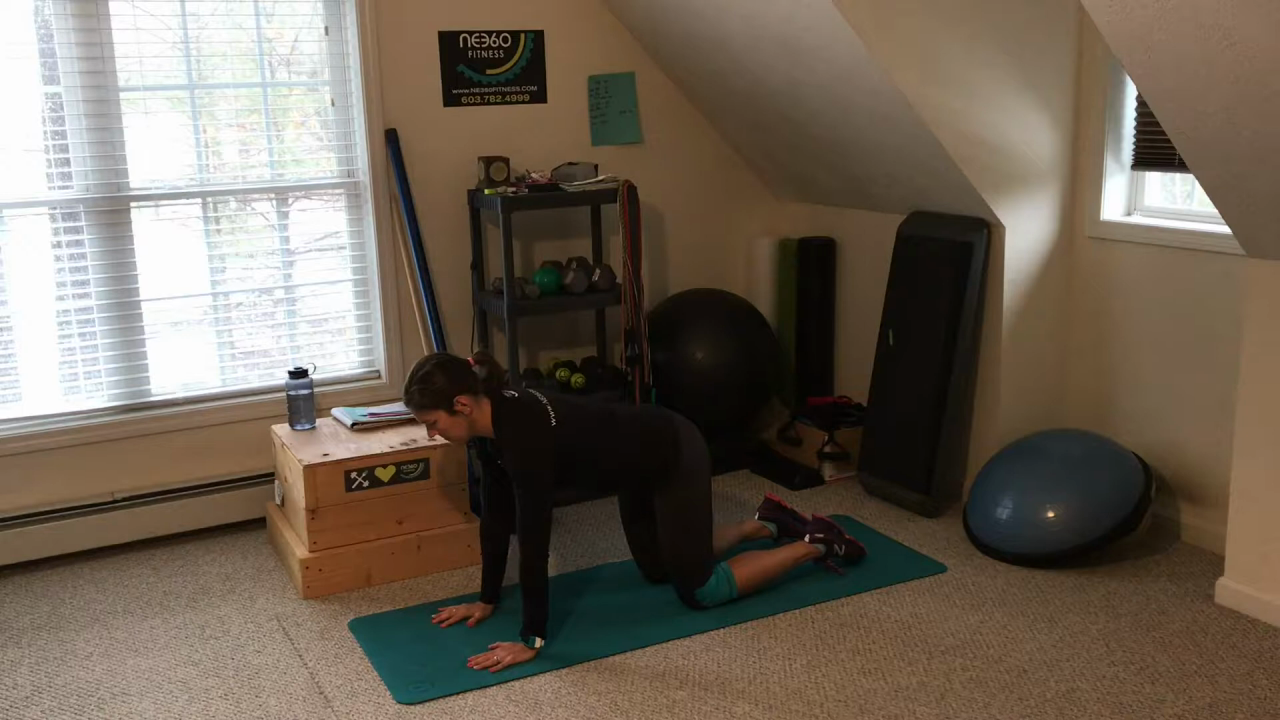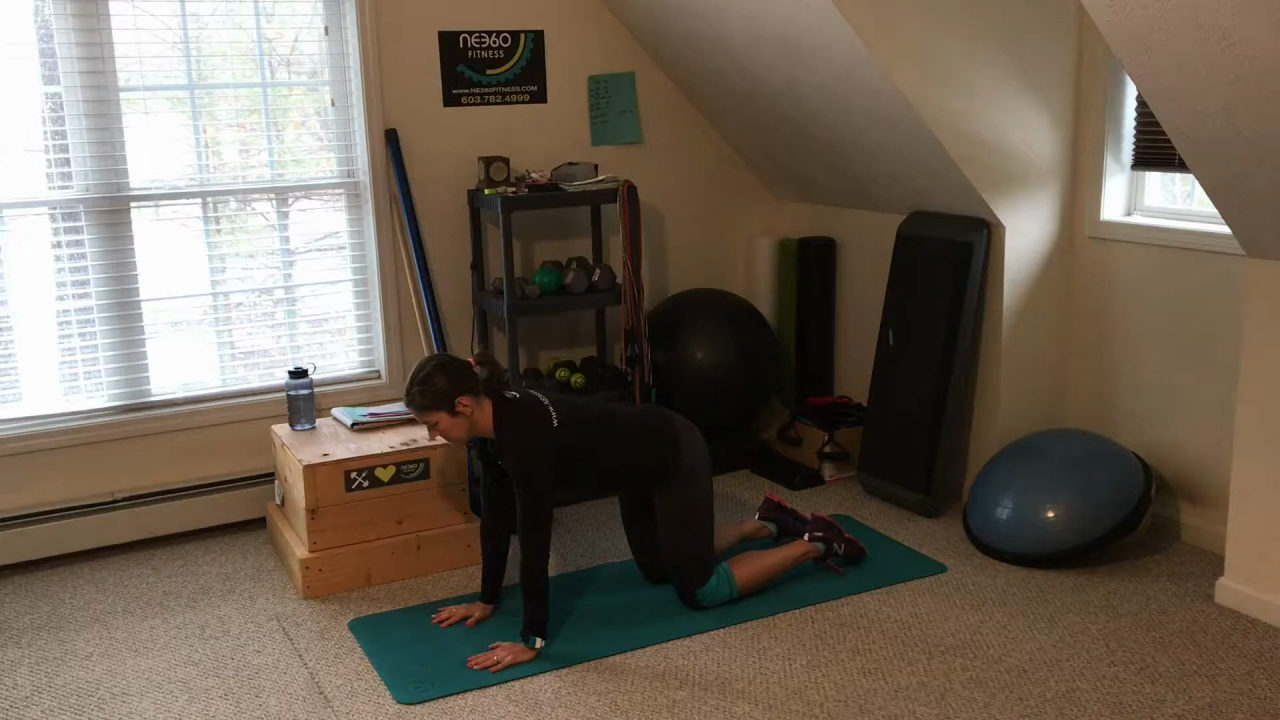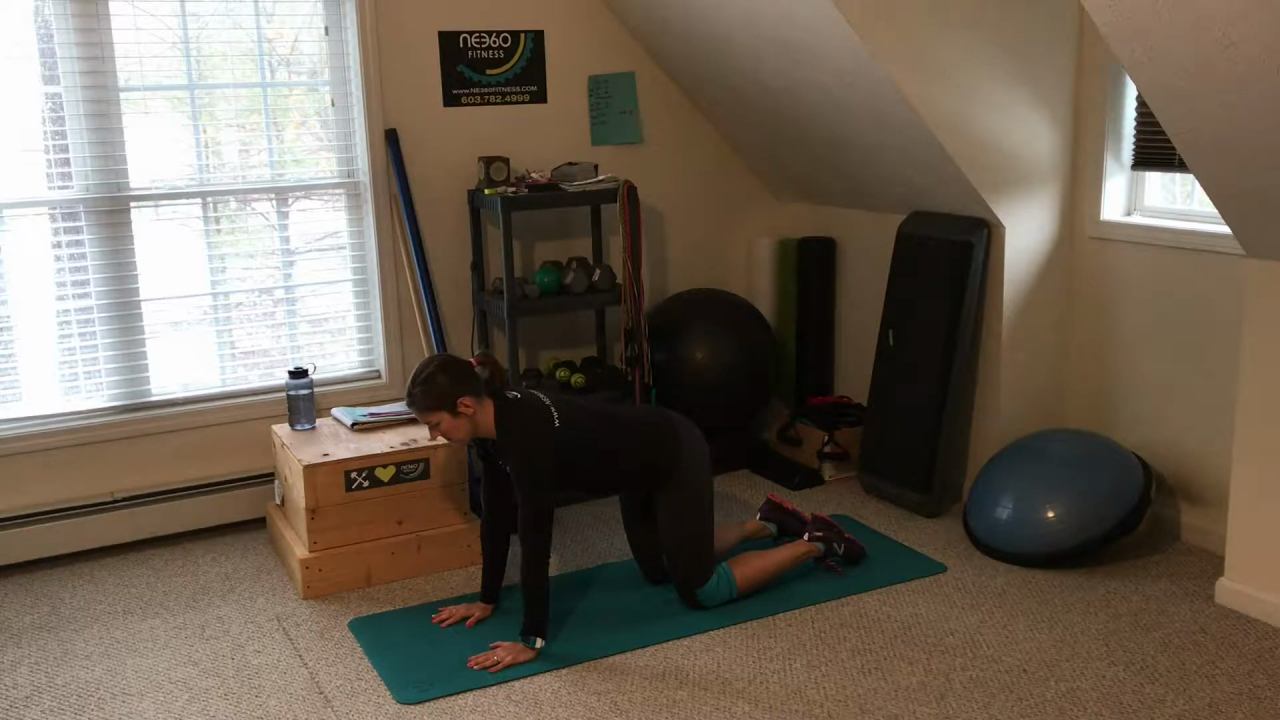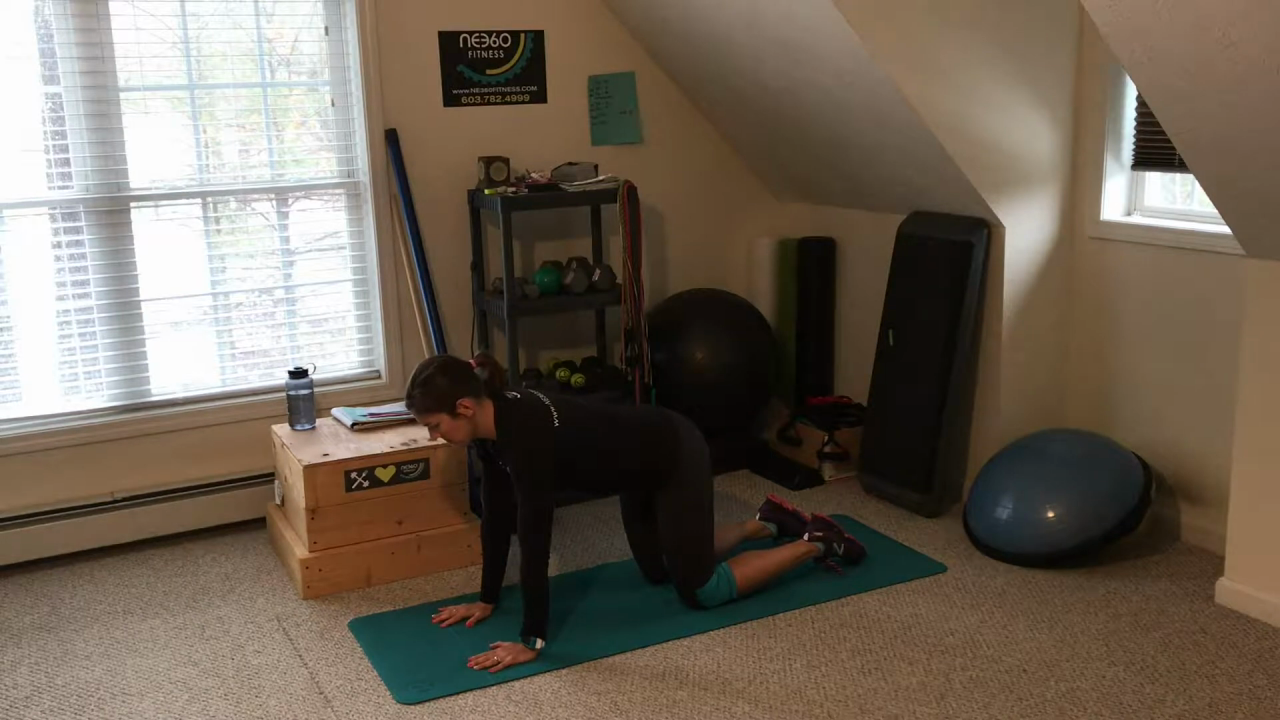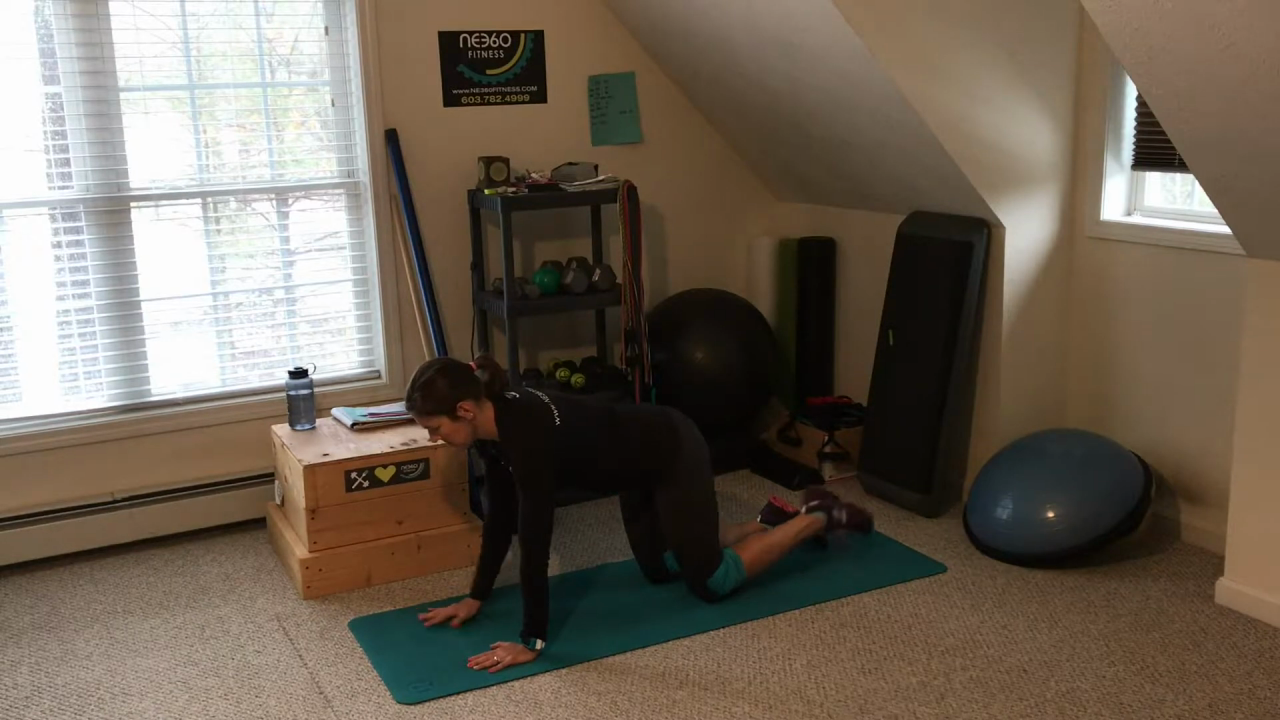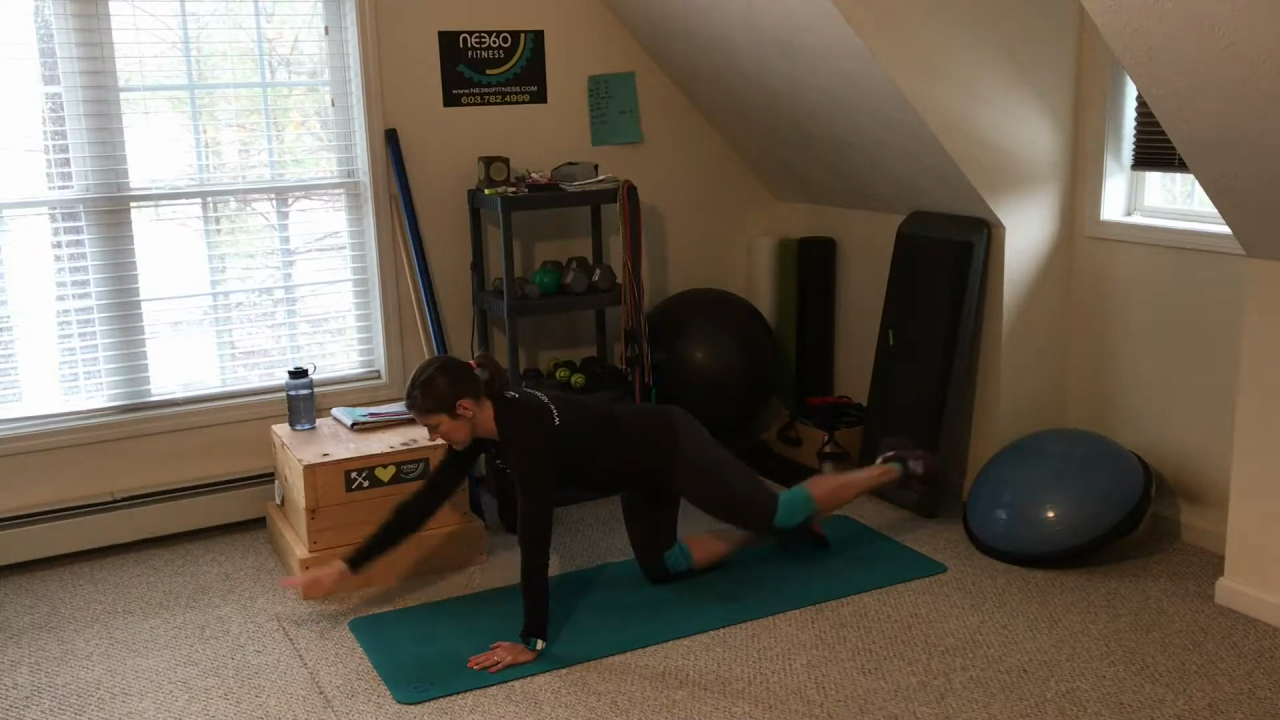
dt=0.3s
person 1, frame 1
left shoulder: (523, 431)
right shoulder: (495, 420)
left elbow: (533, 536)
right elbow: (496, 516)
left wrist: (531, 640)
right wrist: (486, 599)
left hip: (674, 456)
right hip: (641, 460)
left knee: (698, 590)
right knee: (658, 569)
left ankle: (815, 545)
right ankle: (766, 522)
person 1, frame 2
left shoulder: (525, 431)
right shoulder: (494, 421)
left elbow: (533, 537)
right elbow: (497, 516)
left wrist: (532, 641)
right wrist: (486, 599)
left hip: (674, 455)
right hip: (641, 460)
left knee: (699, 590)
right knee: (658, 570)
left ankle: (816, 543)
right ankle: (766, 523)
person 1, frame 3
left shoulder: (526, 431)
right shoulder: (493, 424)
left elbow: (535, 537)
right elbow: (497, 516)
left wrist: (532, 641)
right wrist: (486, 599)
left hip: (674, 456)
right hip: (642, 460)
left knee: (699, 590)
right knee: (658, 570)
left ankle: (815, 543)
right ankle: (766, 523)
person 1, frame 4
left shoulder: (525, 432)
right shoulder: (491, 426)
left elbow: (534, 538)
right elbow: (499, 516)
left wrist: (531, 641)
right wrist: (487, 599)
left hip: (675, 455)
right hip: (642, 461)
left knee: (700, 590)
right knee: (658, 570)
left ankle: (815, 543)
right ankle: (768, 521)
person 1, frame 5
left shoulder: (525, 431)
right shoulder: (491, 426)
left elbow: (535, 539)
right elbow: (500, 518)
left wrist: (531, 641)
right wrist: (476, 598)
left hip: (672, 453)
right hip: (643, 459)
left knee: (711, 581)
right knee: (660, 568)
left ankle: (817, 518)
right ankle: (766, 521)
person 1, frame 6
left shoulder: (524, 433)
right shoulder: (484, 426)
left elbow: (534, 539)
right elbow: (427, 499)
left wrist: (531, 640)
right wrist: (349, 564)
left hip: (672, 448)
right hip: (643, 465)
left knee: (780, 512)
right knee: (660, 567)
left ankle: (895, 466)
right ankle: (769, 528)
